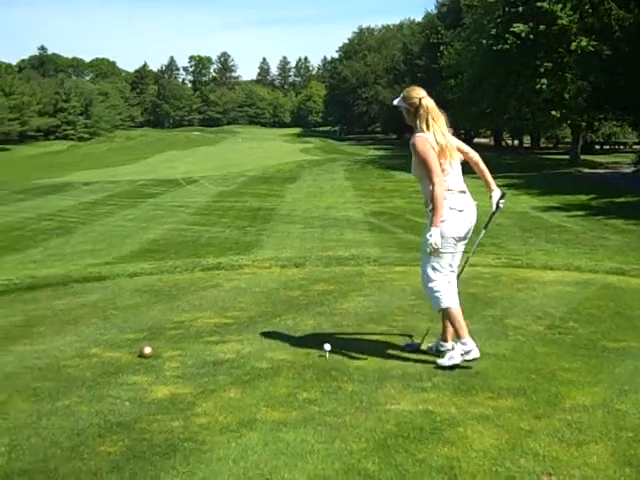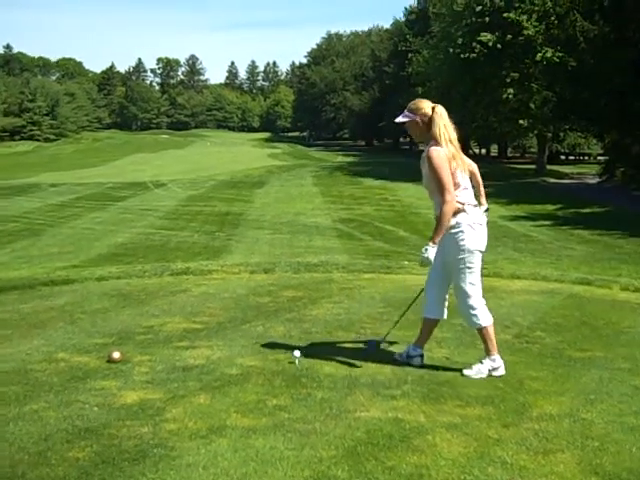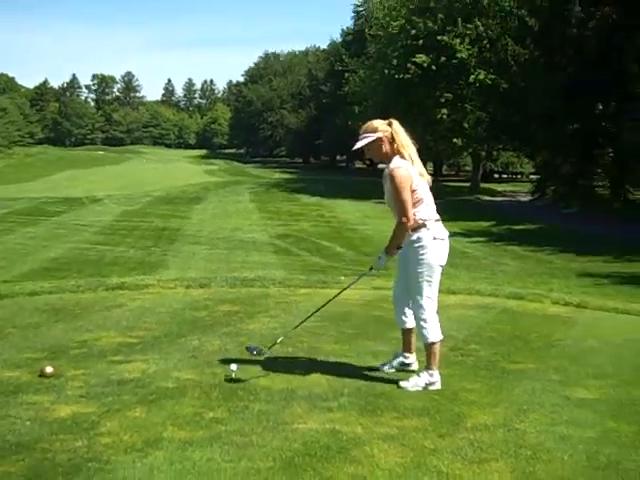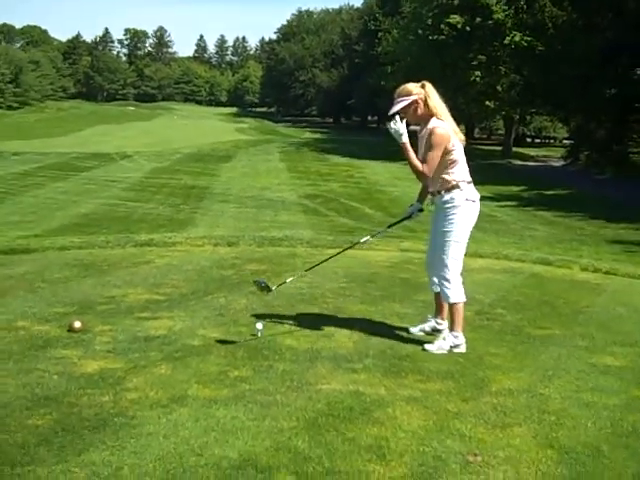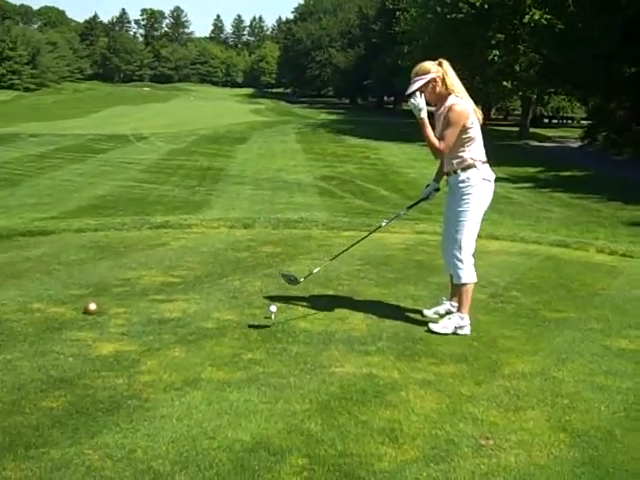
dt=0.4s
person 1, frame 1
left shoulder: (419, 139)
right shoulder: (441, 134)
left elbow: (438, 182)
right elbow: (474, 157)
left wrist: (434, 226)
right wrist: (493, 190)
left hip: (449, 212)
right hip: (465, 207)
left knee: (435, 278)
right knee: (446, 277)
left ankle: (465, 343)
right ankle: (446, 343)
person 1, frame 2
left shoulder: (434, 153)
right shoulder: (445, 147)
left elbow: (449, 200)
right elbow: (473, 168)
left wrist: (432, 242)
right wrist: (482, 203)
left hip: (464, 227)
right hip: (457, 226)
left knee: (469, 295)
right knee: (435, 287)
left ankle: (493, 360)
right ankle: (416, 349)
person 1, frame 3
left shoulder: (397, 170)
right shoulder: (400, 165)
left elbow: (406, 220)
left wrist: (386, 254)
right wrist: (394, 248)
left hip: (427, 241)
right hip: (415, 241)
left knee: (423, 307)
right knee: (402, 299)
left ankle: (431, 374)
right ankle: (408, 356)
person 1, frame 4
left shoulder: (439, 130)
right shoulder: (427, 129)
left elbow: (423, 173)
left wrist: (403, 140)
right wrist: (419, 202)
left hip: (459, 202)
right hip: (444, 202)
left knee: (448, 269)
right knee: (434, 264)
left ankle: (456, 336)
right ankle: (439, 320)
person 1, frame 5
left shoulder: (457, 108)
right shoulder: (442, 108)
left elbow: (440, 150)
left wrist: (421, 117)
right wrist: (435, 181)
left hip: (473, 182)
right hip: (458, 182)
left knee: (461, 249)
right knee: (449, 247)
left ankle: (462, 318)
right ankle: (453, 302)
